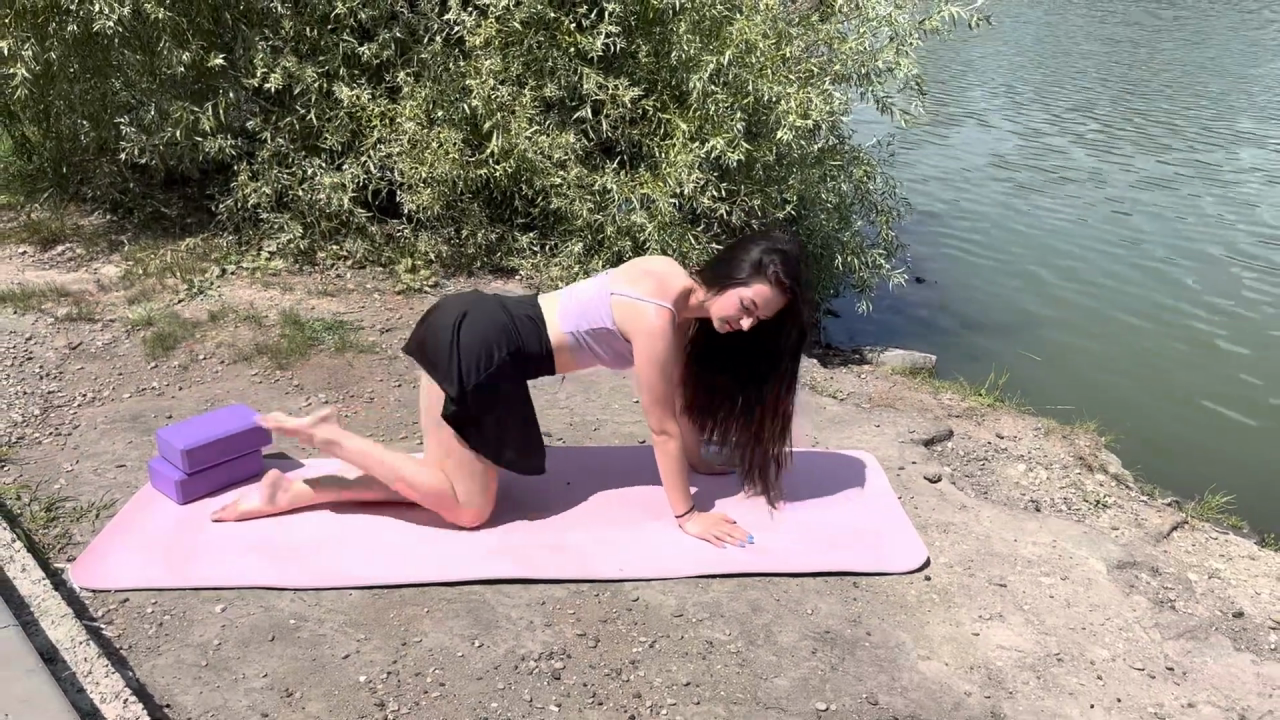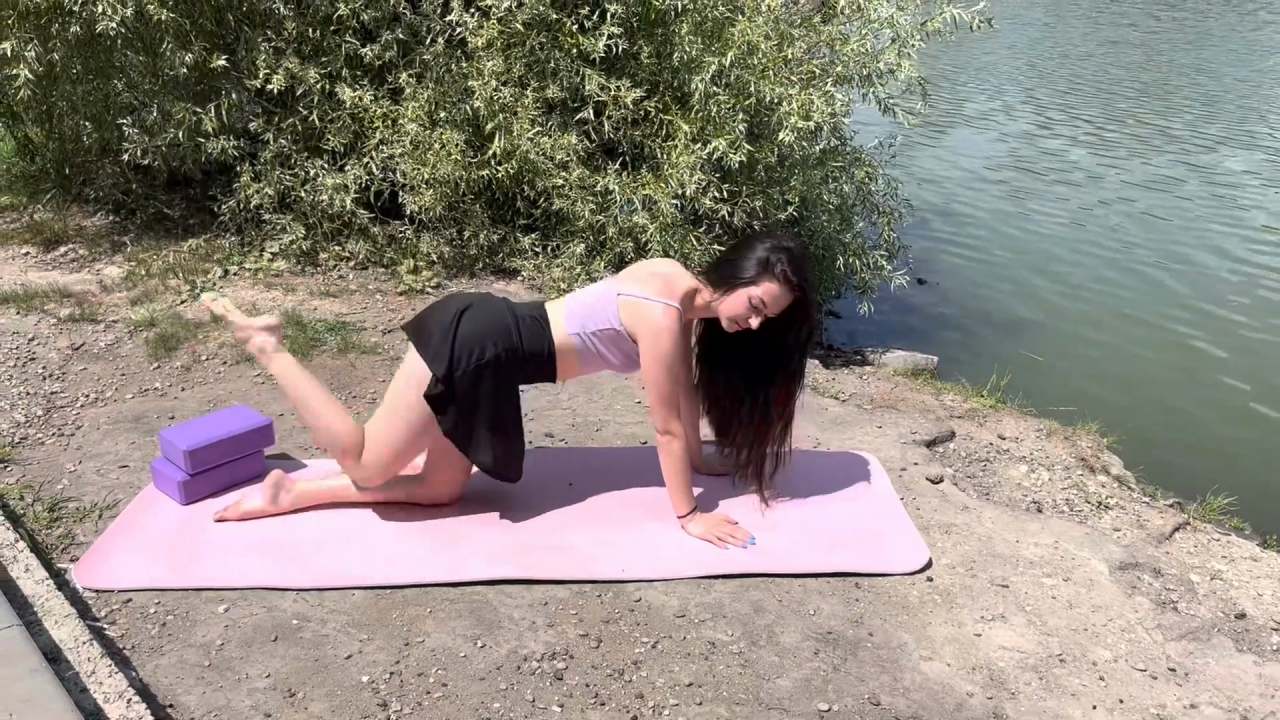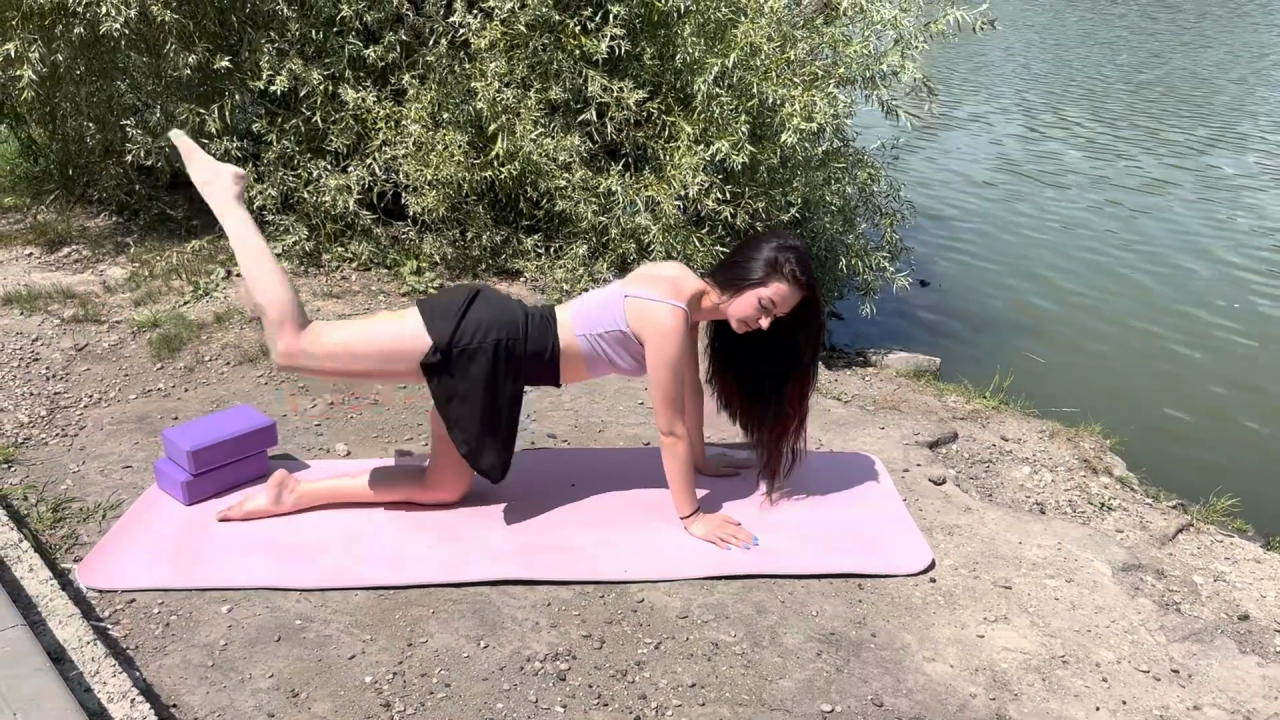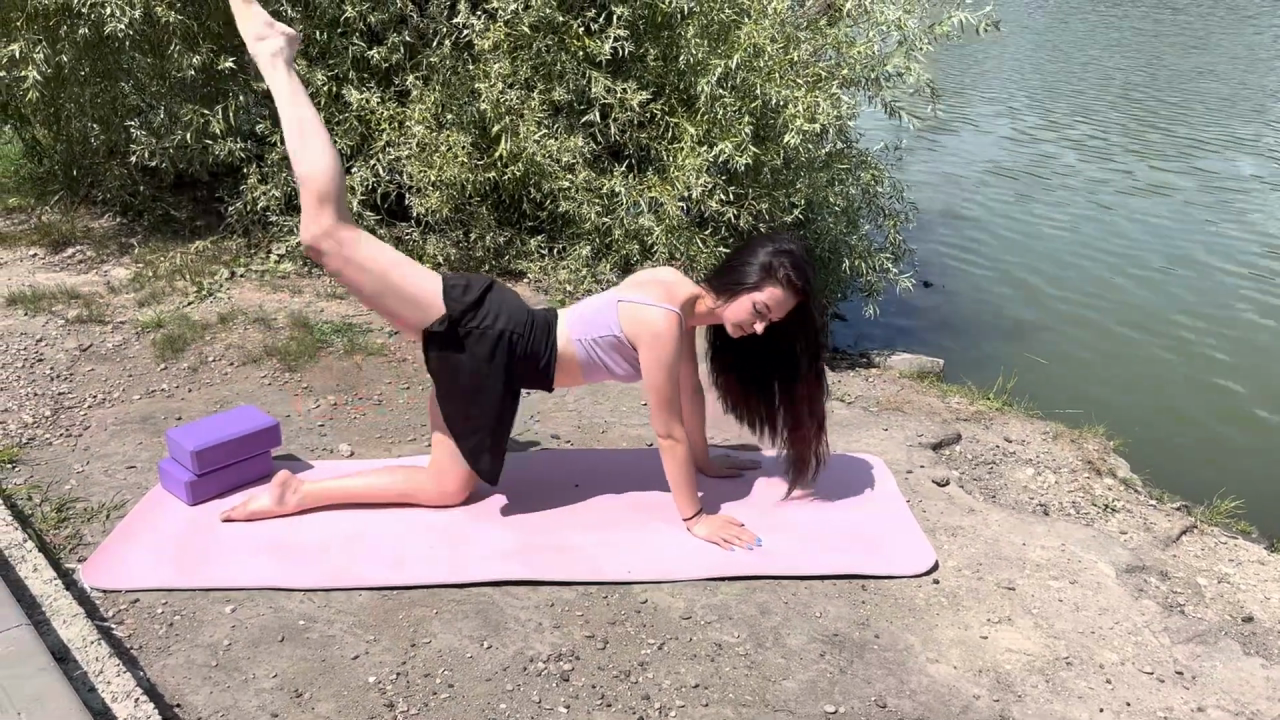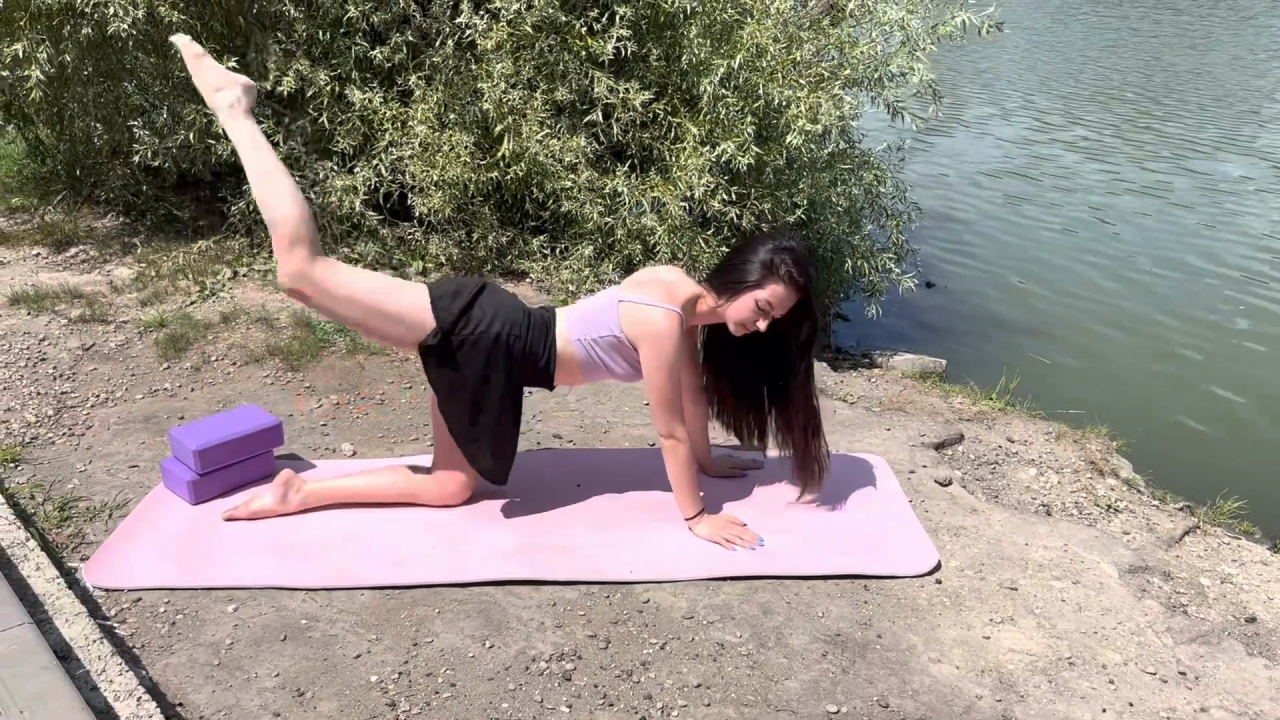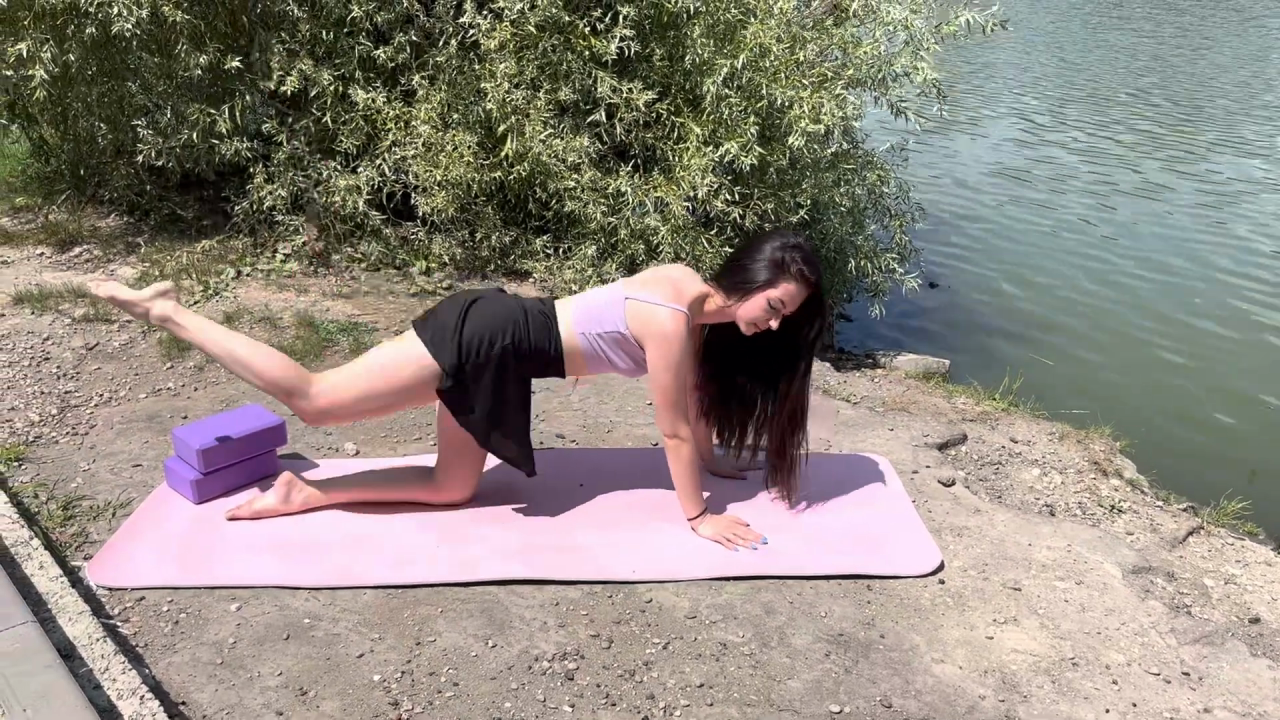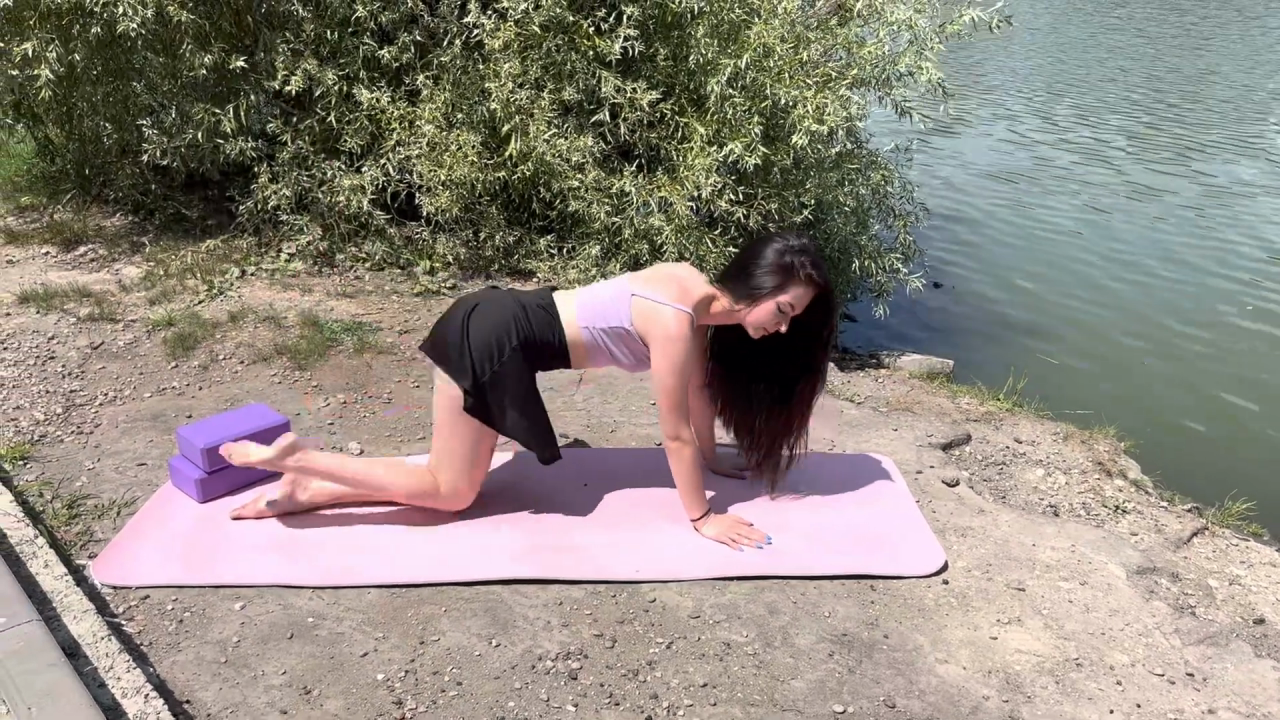
dt=0.2s
person 1, frame 1
left shoulder: (676, 280)
right shoulder: (657, 316)
left elbow: (683, 387)
right elbow: (663, 425)
left wrist: (696, 456)
right wrist: (685, 512)
left hip: (473, 324)
right hip: (479, 347)
left knee: (446, 481)
right knee: (468, 507)
left ankle: (286, 491)
right ankle: (330, 436)
person 1, frame 2
left shoulder: (681, 284)
right shoulder: (665, 315)
left elbow: (685, 388)
right elbow: (667, 425)
left wrist: (699, 458)
right wrist: (688, 513)
left hip: (484, 329)
right hip: (477, 345)
left knee: (441, 485)
right knee: (369, 465)
left ankle: (290, 491)
right ankle: (265, 344)
person 1, frame 3
left shoulder: (685, 288)
right shoulder: (671, 317)
left elbow: (685, 392)
right elbow: (671, 430)
left wrist: (699, 461)
right wrist: (689, 515)
left hip: (493, 338)
right hip: (478, 339)
left knee: (443, 486)
right knee: (294, 344)
left ankle: (293, 492)
right ankle: (224, 191)
person 1, frame 4
left shoulder: (687, 293)
right shoulder: (663, 321)
left elbow: (687, 395)
right elbow: (669, 433)
left wrist: (709, 462)
right wrist: (693, 516)
left hip: (491, 354)
right hip: (481, 331)
left knee: (449, 488)
right knee: (325, 231)
left ankle: (298, 495)
right ankle: (275, 61)
person 1, frame 5
left shoulder: (684, 292)
right shoulder: (665, 323)
left elbow: (692, 393)
right elbow: (670, 432)
left wrist: (706, 460)
right wrist: (695, 516)
left hip: (490, 362)
right hip: (480, 336)
left knee: (452, 488)
right knee: (301, 268)
left ankle: (296, 492)
right ankle: (233, 108)
person 1, frame 6
left shoulder: (688, 284)
right shoulder: (674, 319)
left elbow: (689, 401)
right elbow: (675, 430)
left wrist: (707, 455)
right wrist: (699, 513)
left hip: (505, 328)
right hip: (486, 339)
left knee: (455, 485)
right knee: (309, 397)
left ankle: (300, 491)
right ankle: (165, 309)
person 1, frame 7
left shoulder: (699, 286)
right shoulder: (676, 319)
left elbow: (701, 388)
right elbow: (676, 432)
left wrist: (708, 457)
right wrist: (699, 516)
left hip: (507, 324)
right hip: (490, 338)
left knee: (461, 482)
right knee: (446, 492)
left ankle: (306, 484)
right ankle: (294, 457)
